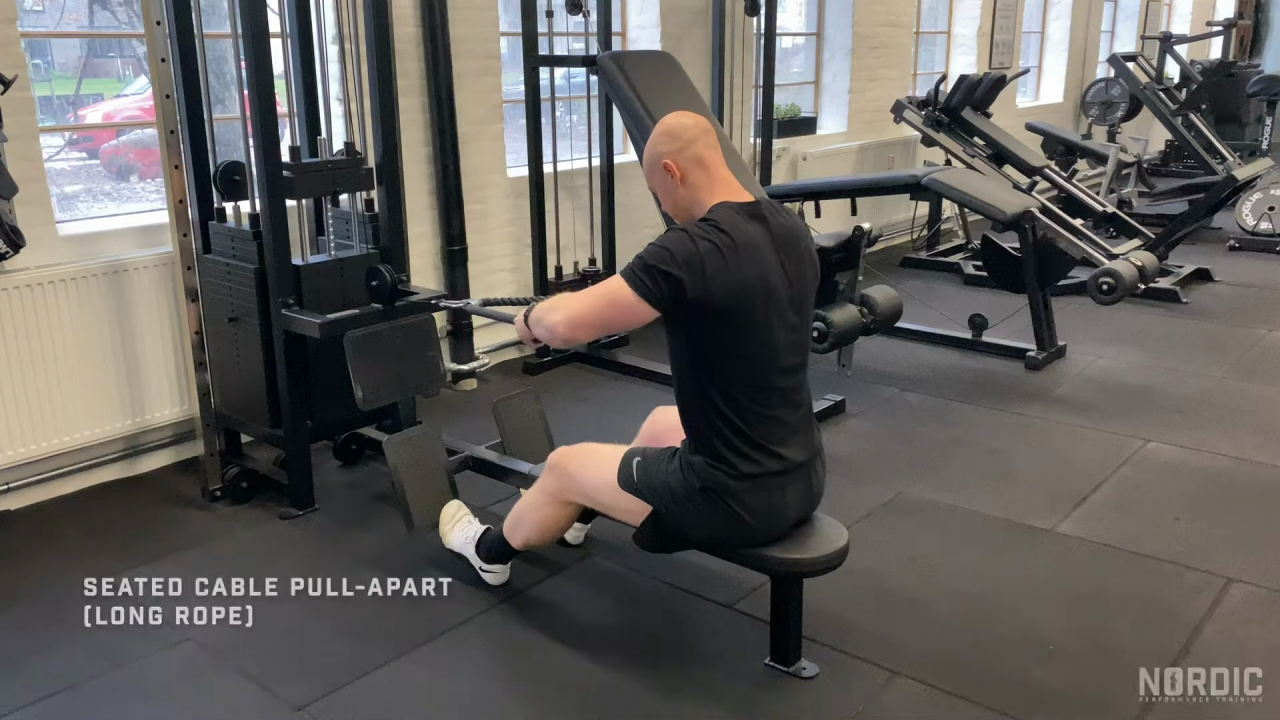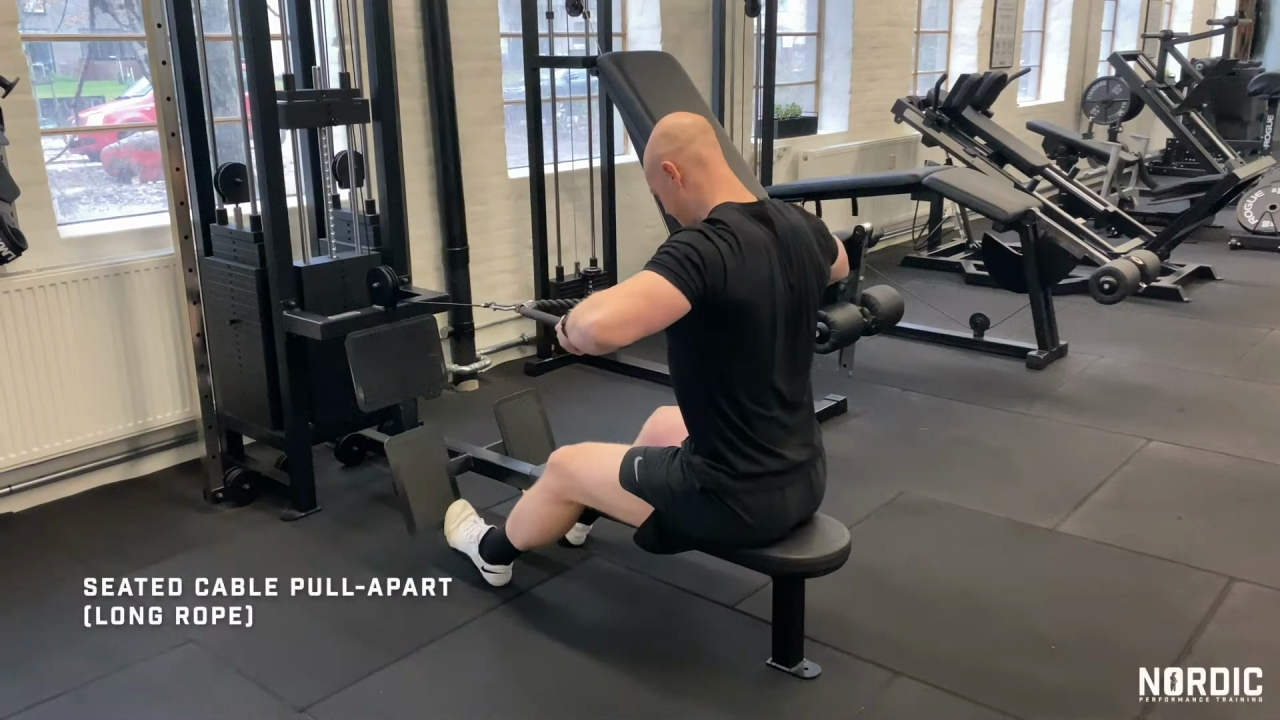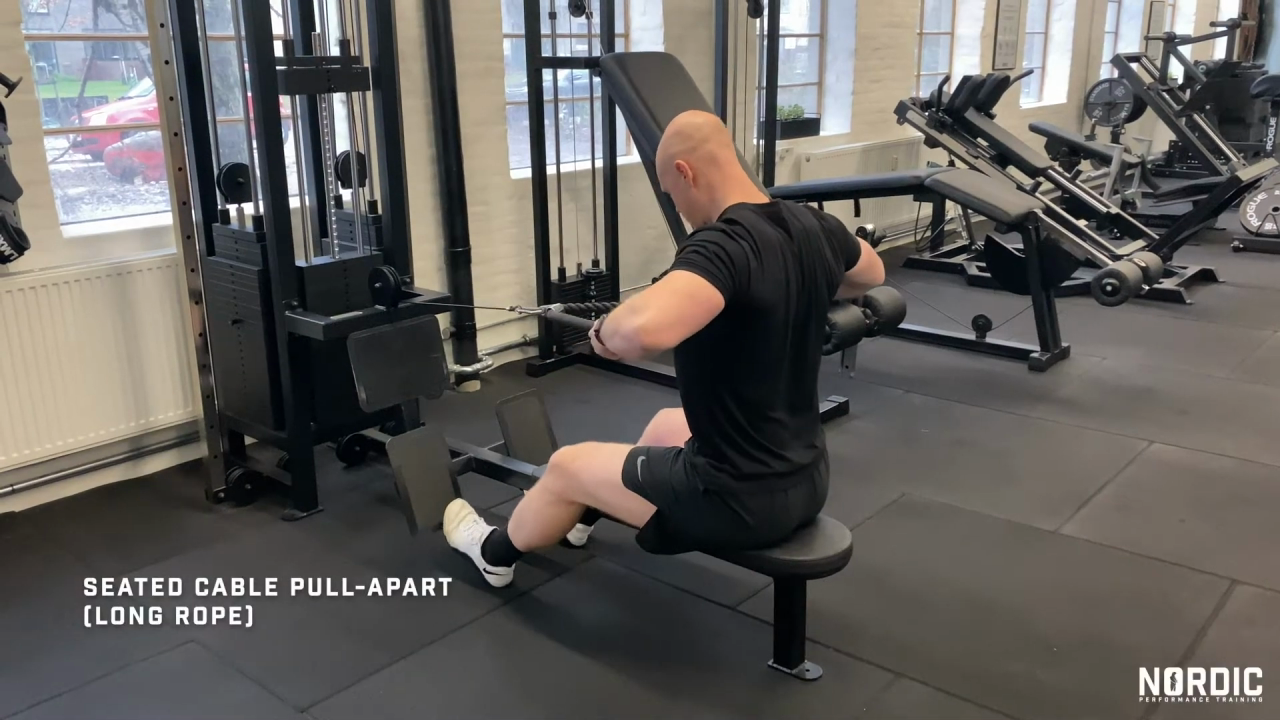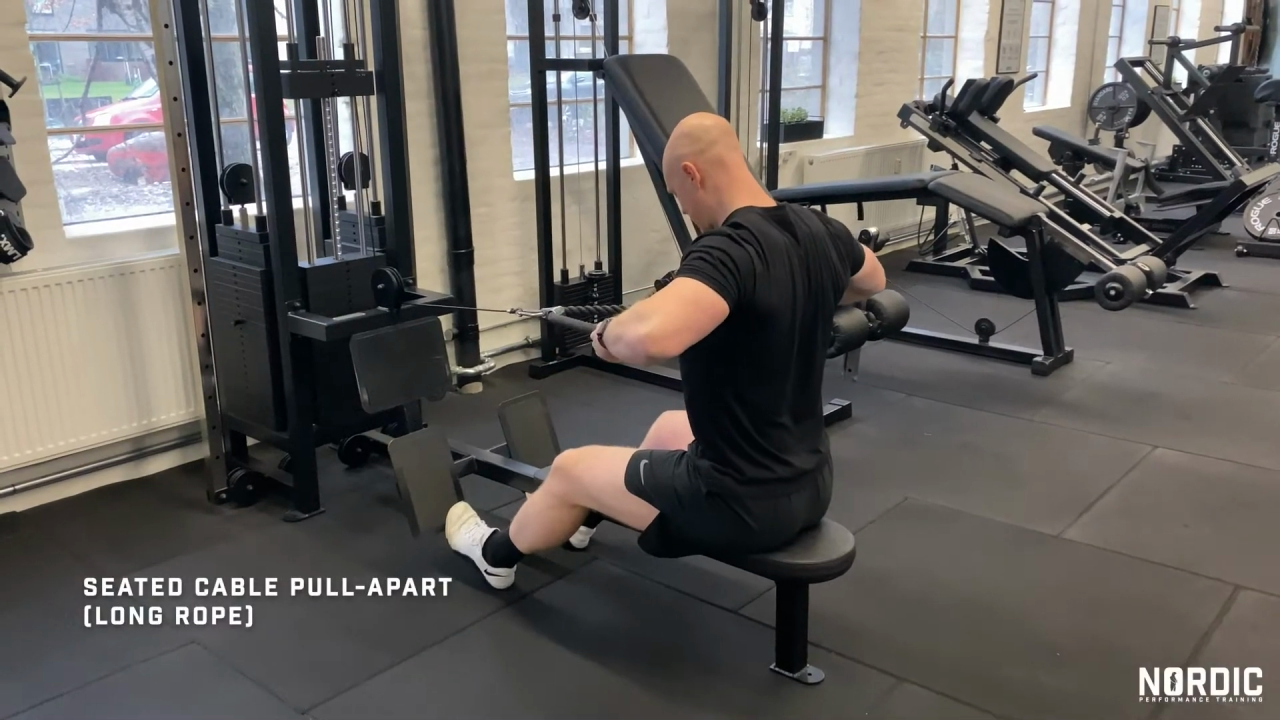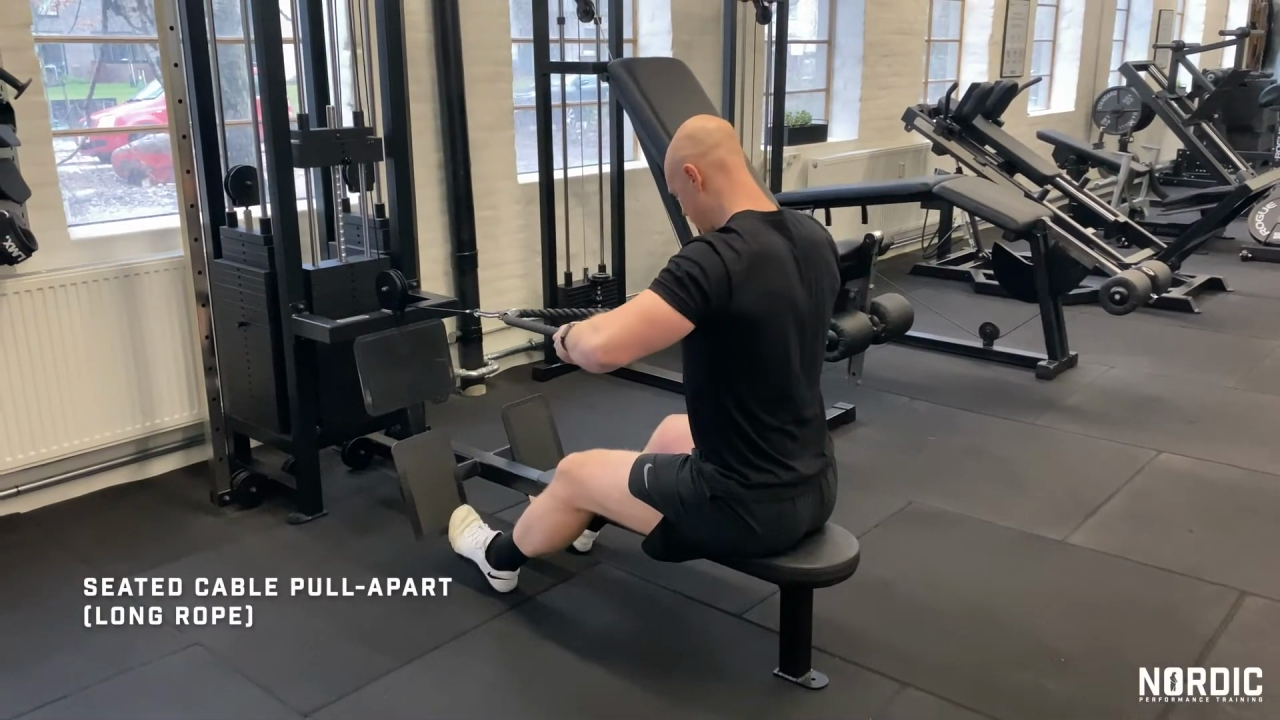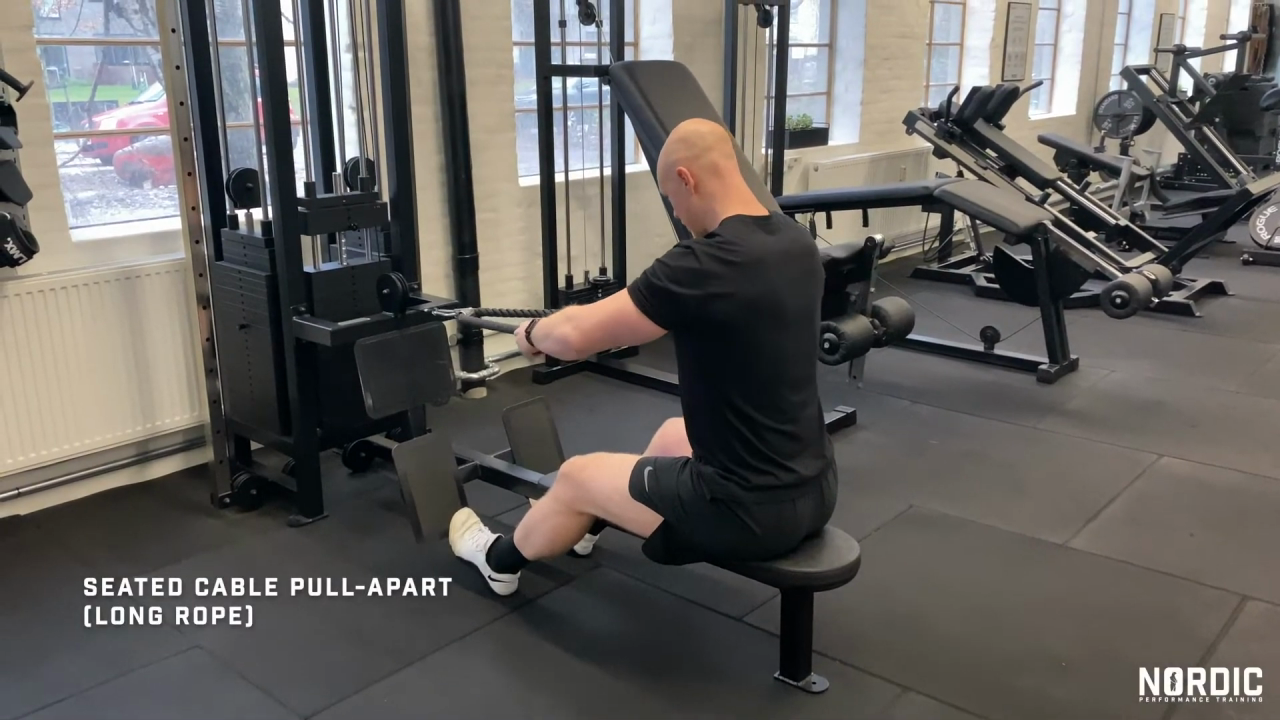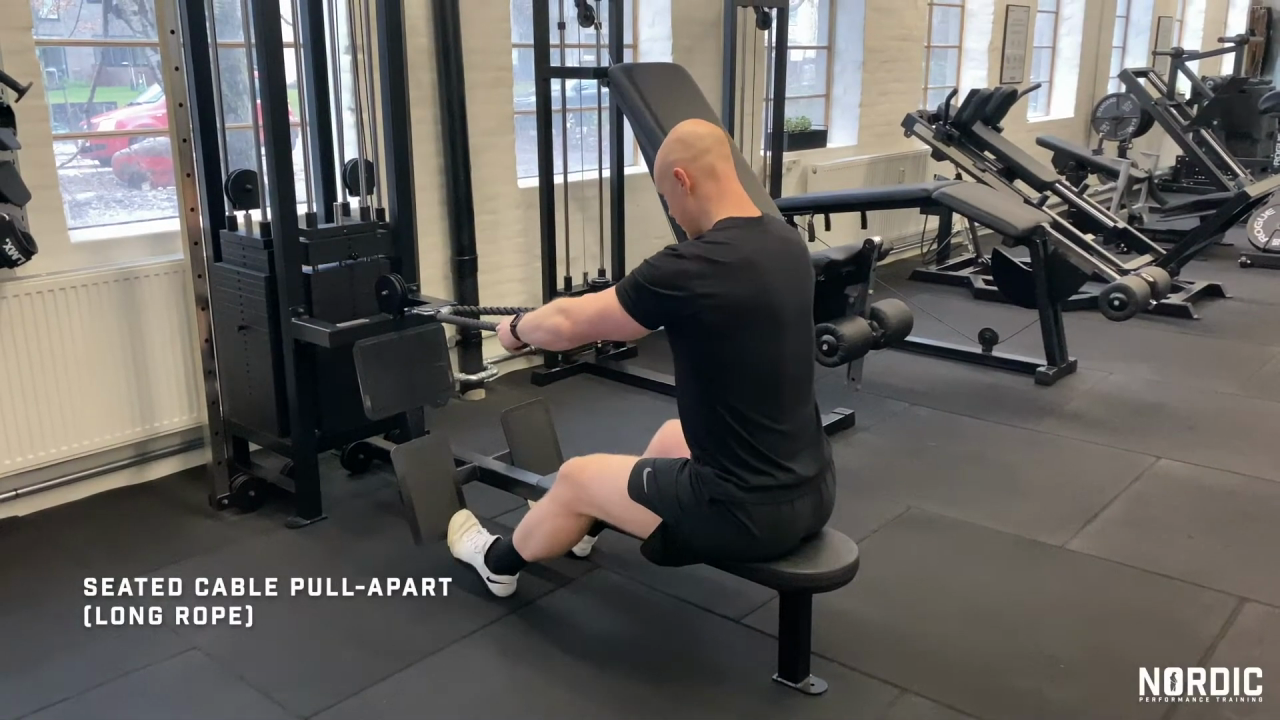
dt=0.7s
person 1, frame 1
left shoulder: (692, 250)
right shoulder: (789, 228)
left elbow: (564, 324)
left wrist: (531, 319)
left hip: (736, 498)
right hip: (803, 479)
left knee: (564, 468)
right knee: (663, 424)
left ankle: (489, 551)
right ankle: (579, 514)
person 1, frame 2
left shoulder: (704, 249)
right shoulder: (801, 228)
left elbow: (599, 326)
right elbow: (838, 268)
left wrist: (570, 326)
left hip: (737, 498)
right hip: (805, 479)
left knee: (566, 466)
right knee: (664, 423)
left ankle: (493, 551)
right ankle: (581, 516)
person 1, frame 3
left shoulder: (723, 245)
right shoulder: (816, 228)
left elbow: (646, 328)
right elbow: (872, 274)
left wrist: (605, 331)
left hip: (739, 499)
right hip: (807, 480)
left knee: (567, 466)
right knee: (667, 424)
left ankle: (494, 552)
right ankle: (582, 517)
person 1, frame 4
left shoulder: (730, 251)
right shoulder: (821, 232)
left elbow: (648, 336)
right elbow: (873, 281)
left wrist: (607, 334)
left hip: (742, 503)
right hip: (810, 485)
left knee: (571, 469)
right knee: (670, 427)
left ankle: (496, 554)
right ankle: (586, 519)
person 1, frame 5
left shoulder: (718, 259)
right shoulder: (813, 238)
left elbow: (601, 347)
left wrist: (569, 337)
left hip: (746, 507)
right hip: (814, 488)
left knee: (574, 474)
right knee: (673, 431)
left ankle: (499, 558)
right ankle: (586, 522)
person 1, frame 6
left shoulder: (702, 266)
right shoulder: (796, 242)
left elbow: (574, 337)
left wrist: (531, 333)
left hip: (750, 510)
right hip: (814, 490)
left knee: (577, 478)
right knee: (673, 436)
left ankle: (500, 561)
right ankle: (587, 525)
person 1, frame 7
left shoulder: (691, 269)
right shoulder: (786, 242)
left elbow: (569, 325)
left wrist: (517, 328)
left hip: (749, 512)
right hip: (812, 492)
left knee: (576, 479)
right knee: (673, 437)
left ankle: (498, 563)
right ankle: (583, 526)
